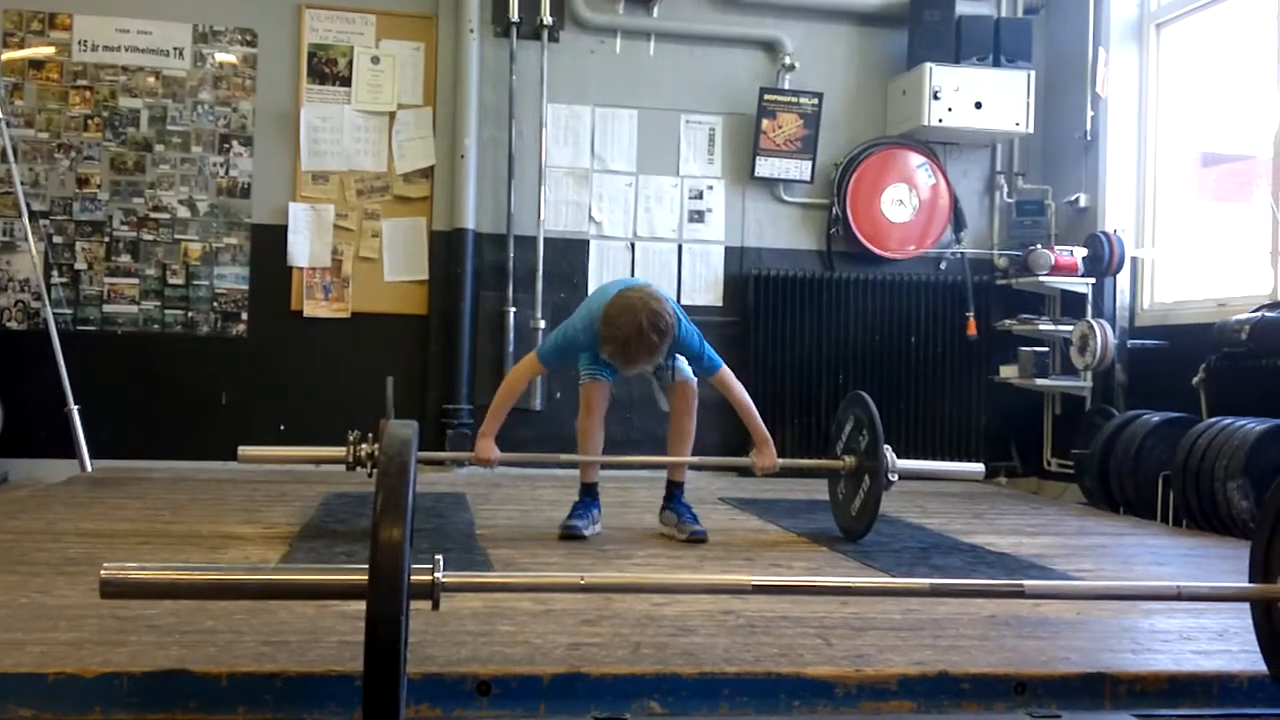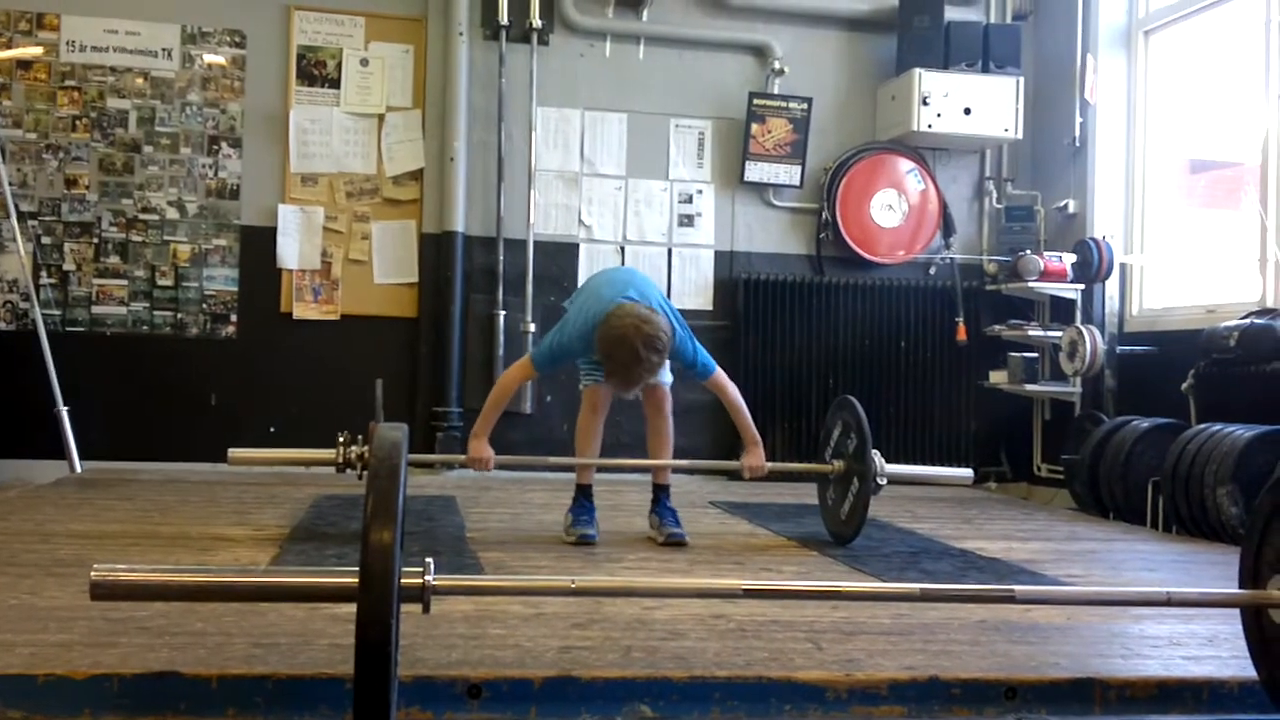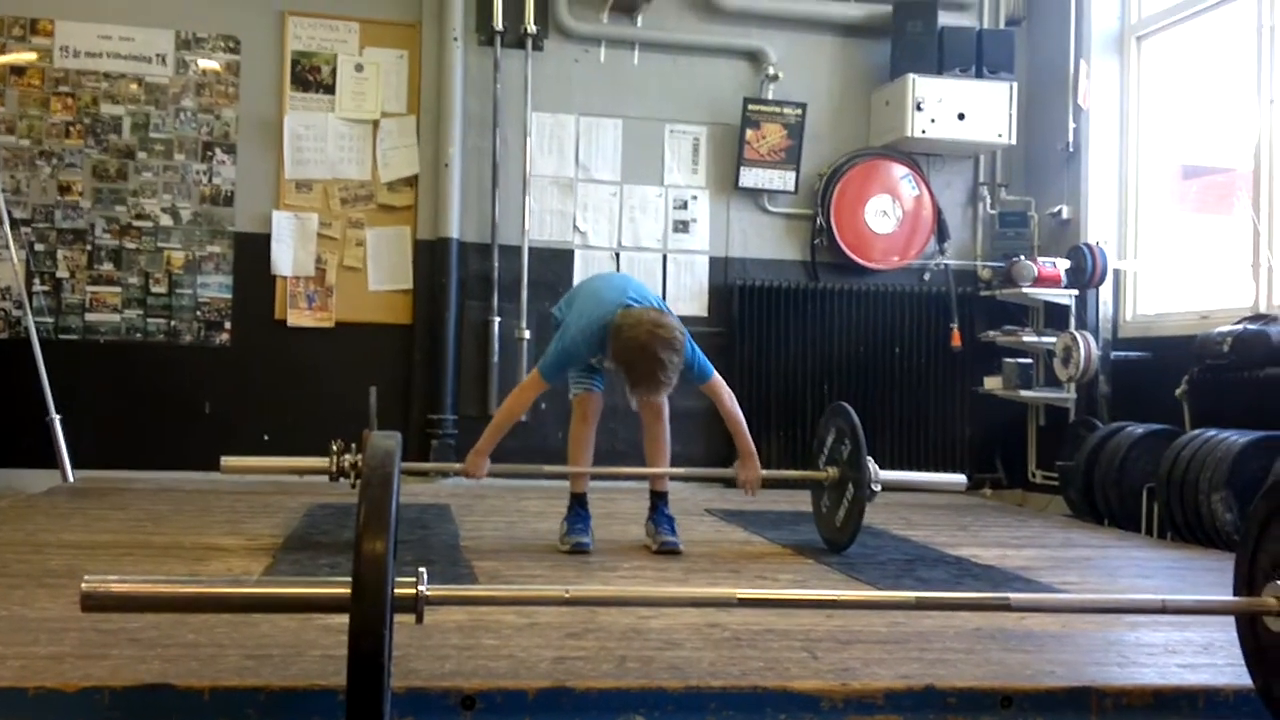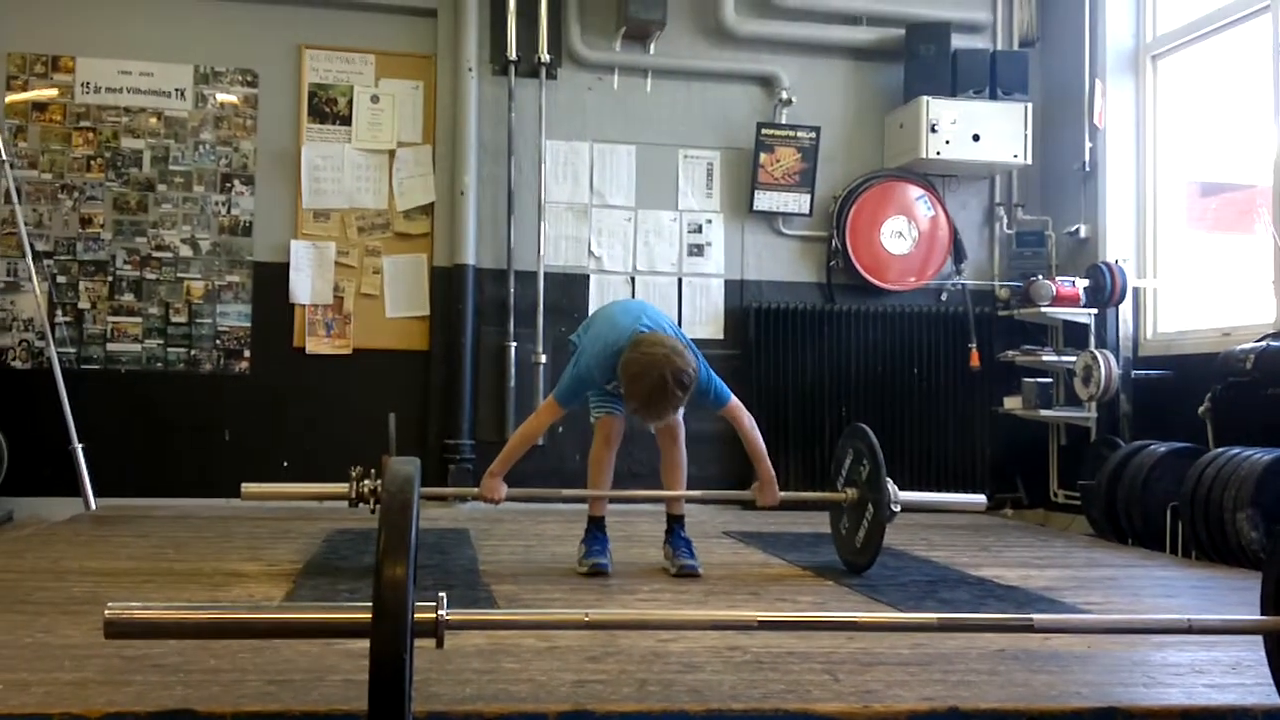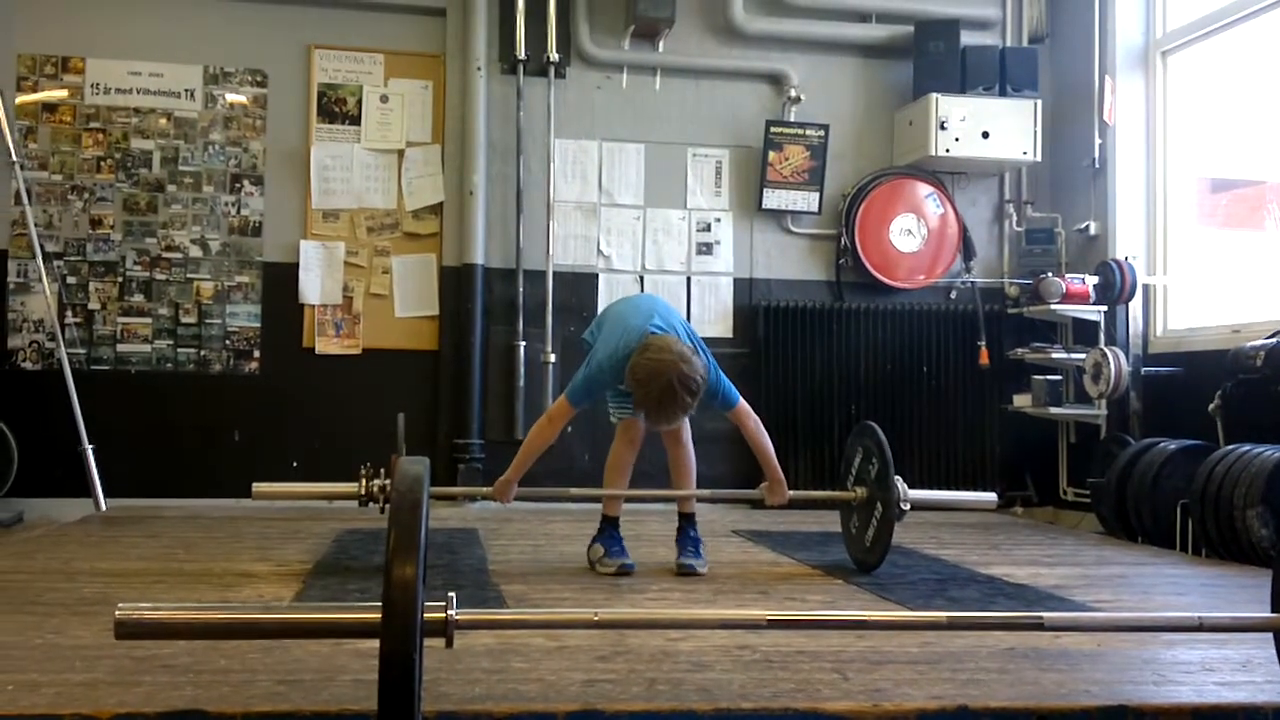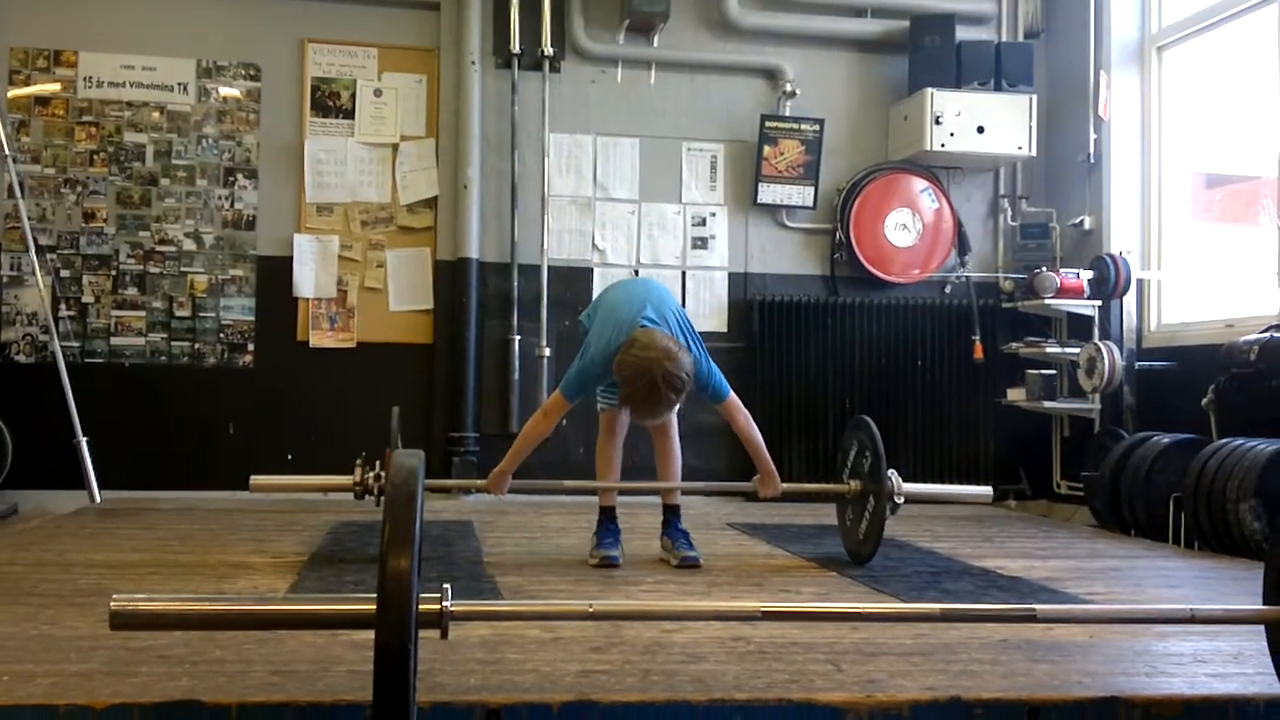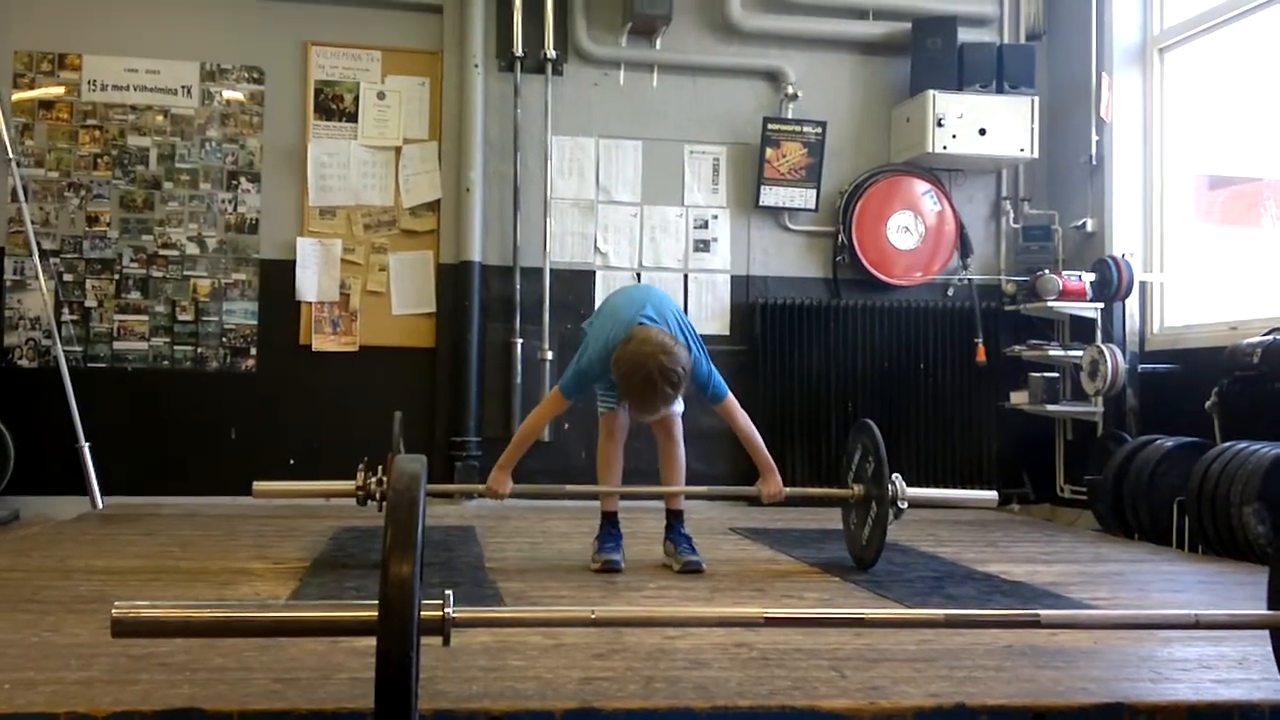
dt=0.4s
person 1, frame 1
left shoulder: (677, 329)
right shoulder: (586, 327)
left elbow: (729, 384)
right elbow: (522, 371)
left wrist: (764, 445)
right wrist: (486, 436)
left hip: (657, 339)
right hip: (604, 340)
left knee: (686, 391)
right knee: (593, 395)
left ankle: (674, 502)
right ankle: (588, 501)
person 1, frame 2
left shoulder: (671, 334)
right shoulder: (578, 331)
left elbow: (724, 385)
right elbow: (515, 375)
left wrist: (754, 445)
right wrist: (479, 437)
left hip: (645, 310)
right hip: (594, 319)
left knee: (659, 398)
right knee: (596, 397)
left ankle: (661, 503)
right ankle: (582, 502)
person 1, frame 3
left shoulder: (673, 338)
right shoulder: (581, 334)
left elbow: (722, 394)
right elbow: (526, 391)
left wrist: (749, 457)
right wrist: (480, 453)
right hip: (581, 314)
left knee: (656, 407)
right knee: (587, 406)
left ankle: (659, 512)
right ankle: (577, 512)
person 1, frame 4
left shoulder: (686, 364)
right shoulder: (596, 360)
left elbow: (741, 417)
right elbow: (542, 417)
left wrist: (767, 480)
right wrist: (495, 475)
right hip: (604, 349)
left knee: (673, 429)
right knee: (609, 430)
left ankle: (676, 535)
right ankle: (595, 534)
person 1, frame 5
left shoulder: (698, 365)
right shoulder: (608, 361)
left elbow: (748, 420)
right elbow: (553, 419)
left wrist: (776, 480)
right wrist: (510, 479)
left hip: (664, 331)
right hip: (612, 333)
left knee: (678, 431)
right knee: (631, 431)
left ankle: (689, 533)
right ankle: (606, 534)
person 1, frame 6
left shoulder: (690, 356)
right shoulder: (601, 354)
left elbow: (738, 414)
right elbow: (548, 414)
left wrist: (768, 473)
right wrist: (504, 471)
right hip: (609, 315)
left knee: (666, 423)
right knee: (612, 422)
left ankle: (672, 526)
right ankle: (607, 526)
person 1, frame 7
left shoulder: (690, 355)
right shoulder: (599, 353)
left elbow: (735, 415)
right elbow: (547, 410)
left wrist: (770, 473)
right wrist: (502, 469)
left hip: (663, 325)
right hip: (614, 339)
left knee: (670, 425)
right knee: (613, 426)
left ankle: (676, 531)
right ankle: (609, 530)
